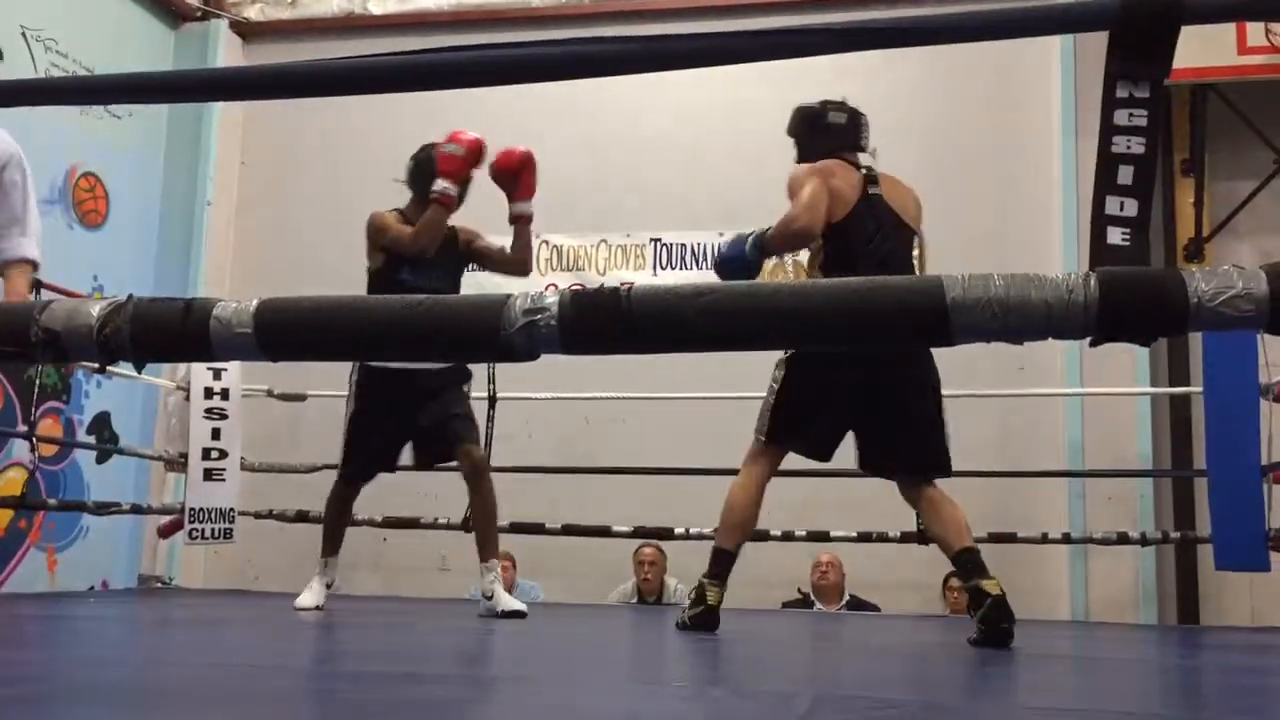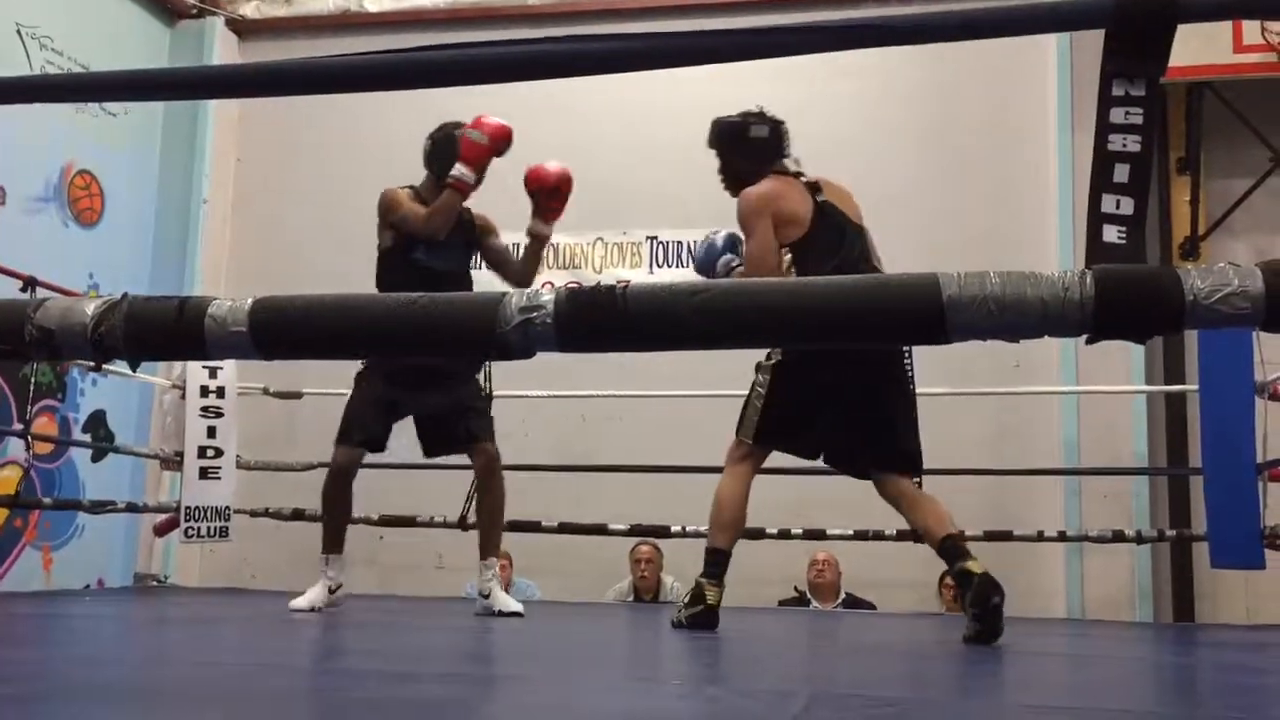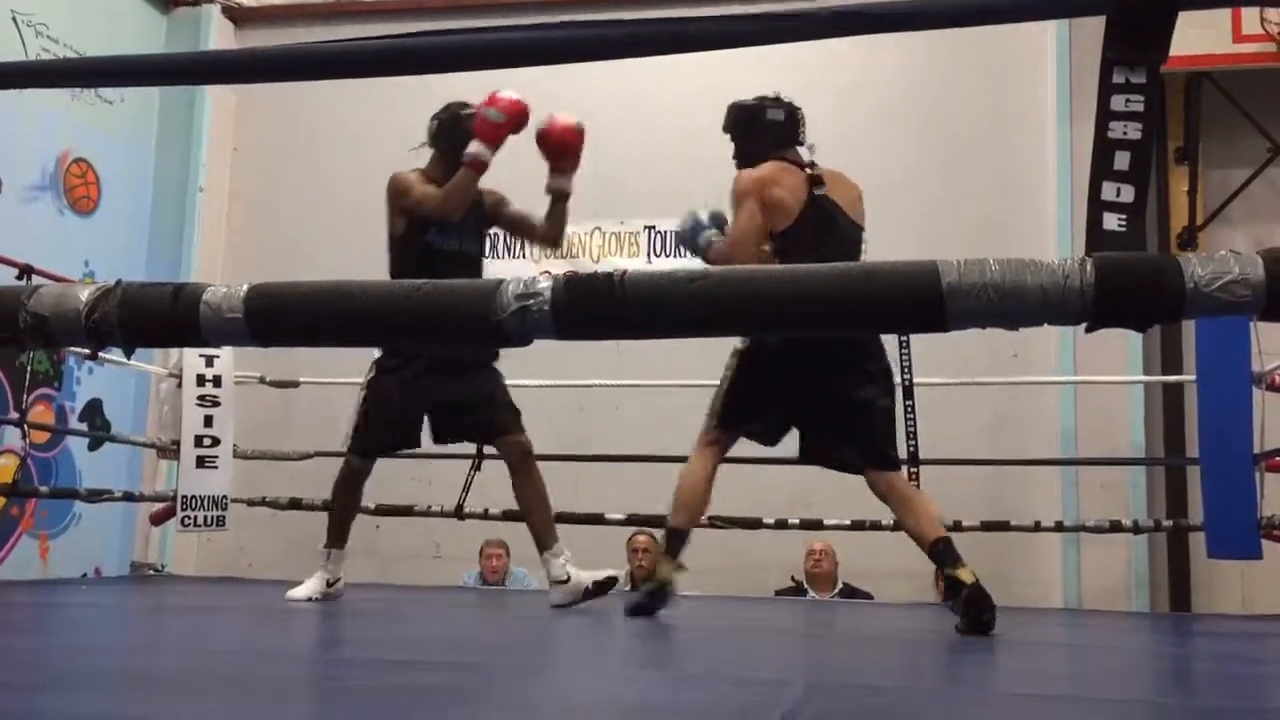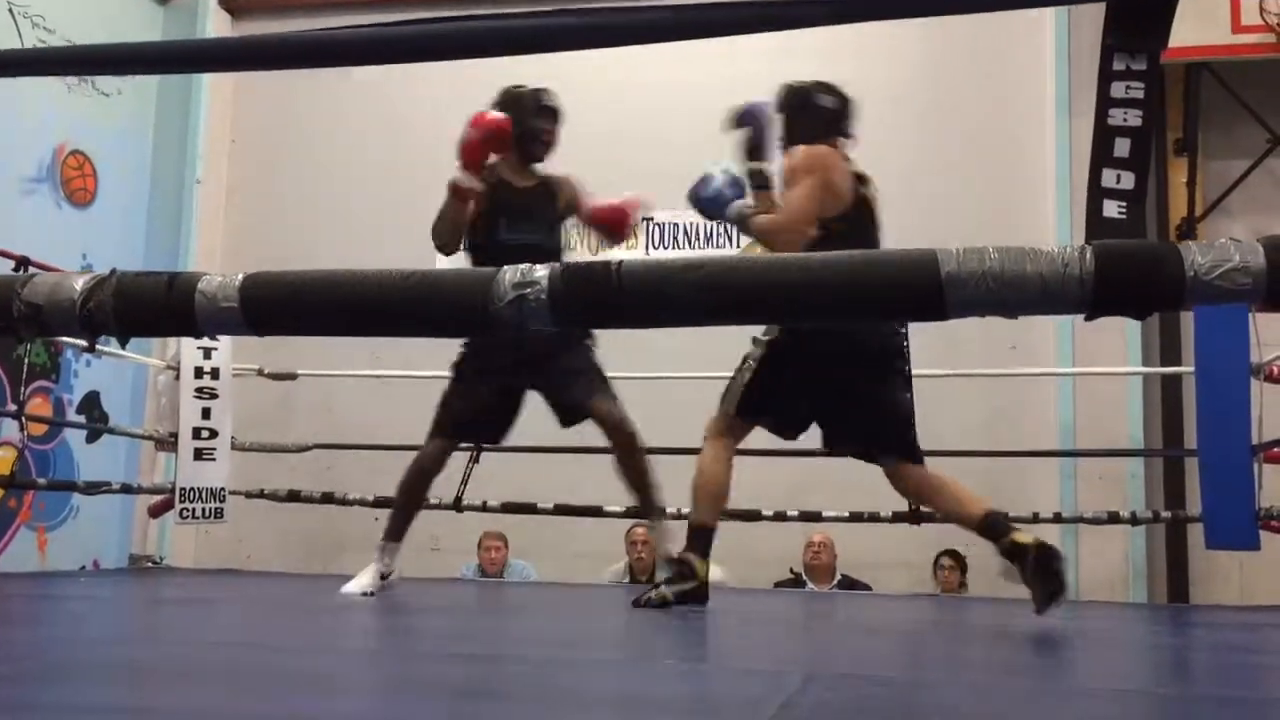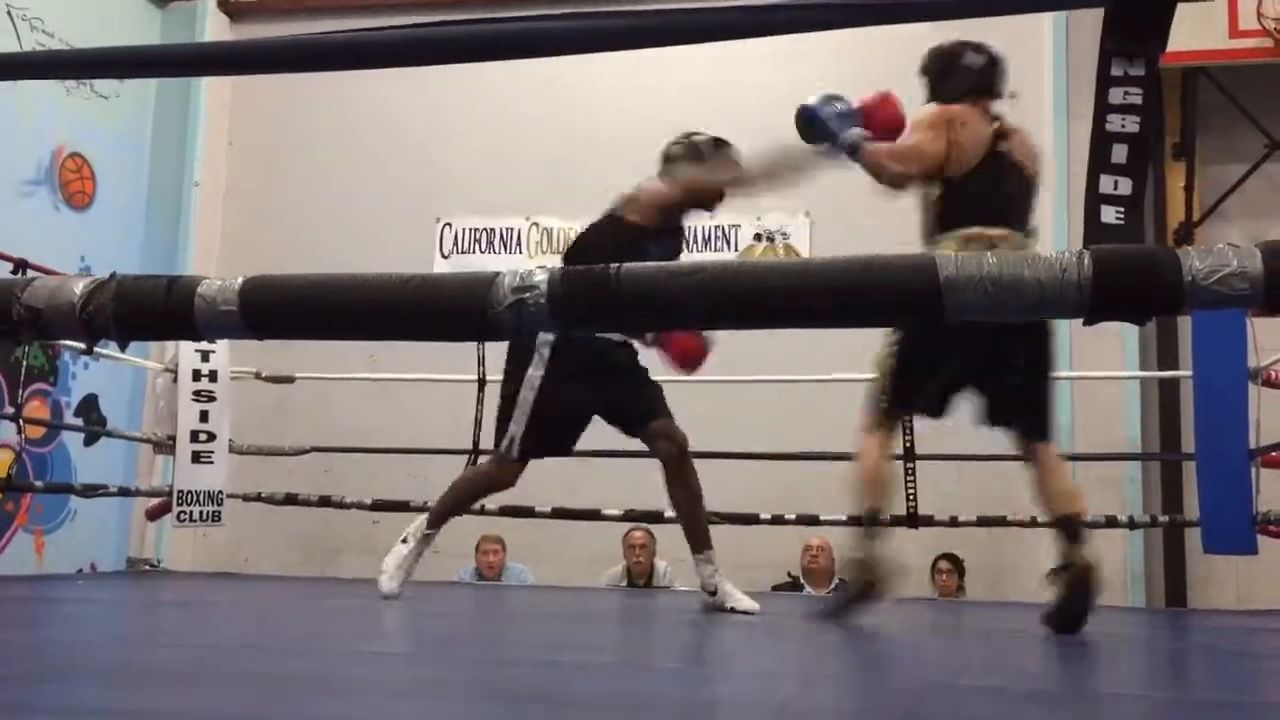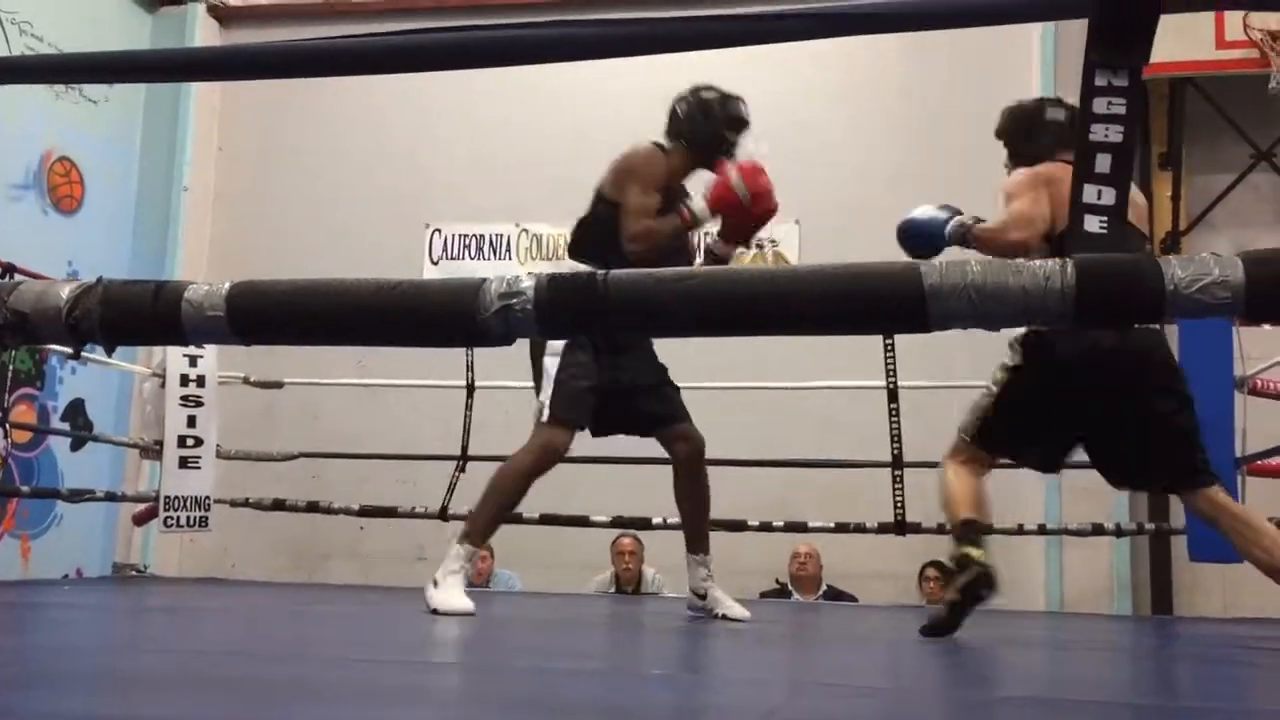
dt=0.3s
person 1, frame 1
left shoulder: (814, 175)
right shoulder: (904, 195)
left elbow: (802, 226)
left wrist: (760, 245)
right hip: (903, 340)
left knee: (760, 460)
right knee: (920, 483)
left ankle: (710, 593)
right ankle: (985, 592)
person 1, frame 2
left shoulder: (758, 198)
right shoulder: (838, 193)
left elbow: (763, 280)
left wrist: (725, 265)
left hip: (815, 340)
right hip: (878, 338)
left knee: (742, 460)
right knee: (894, 480)
left ankle: (707, 593)
right ankle: (973, 579)
person 1, frame 3
left shoulder: (756, 180)
right shoulder: (847, 188)
left elbow: (739, 262)
left wrist: (702, 238)
left hip: (785, 334)
right hip: (852, 335)
left knee: (710, 448)
right knee: (885, 473)
left ankle: (663, 572)
right ankle: (962, 581)
person 1, frame 4
left shoulder: (807, 159)
right shoulder: (858, 179)
left elbow: (785, 238)
left wrist: (736, 209)
right wrist: (755, 166)
left hip: (813, 325)
right hip: (874, 329)
left knee: (721, 435)
right knee: (908, 471)
left ankle: (691, 569)
right ankle: (1023, 548)
person 1, frame 5
left shoulder: (944, 119)
right shoulder: (1023, 144)
left elbow: (894, 168)
left wrist: (852, 134)
left knee: (878, 424)
right knee: (1035, 442)
left ankle: (866, 561)
right ankle: (1077, 563)
person 1, frame 6
left shoulder: (1033, 179)
right shoulder: (1131, 194)
left elbow: (1017, 237)
left wrist: (954, 228)
left hip: (1067, 345)
right hip: (1142, 350)
left knee: (962, 461)
right knee: (1205, 495)
left ankle: (971, 565)
person 2, frame 1
left shoulder: (462, 238)
right shoulder: (383, 224)
left elbow: (519, 266)
right elbow: (421, 244)
left wrist: (521, 206)
right wrist: (448, 186)
left hip: (439, 376)
right hip: (383, 376)
left knee: (475, 462)
right knee: (349, 483)
left ankle: (492, 585)
right ankle: (325, 576)
person 2, frame 2
left shoulder: (475, 223)
right shoulder: (395, 201)
left elbow: (520, 276)
right elbow: (430, 227)
left wrist: (543, 222)
right wrist: (465, 168)
left hip: (451, 361)
right hip: (392, 359)
left knee: (487, 458)
right knee: (343, 461)
left ankle: (489, 583)
right ankle: (330, 579)
person 2, frame 3
left shoulder: (485, 199)
right shoulder: (405, 186)
left elbow: (549, 237)
right elbow: (450, 210)
left wrist: (562, 178)
right wrist: (482, 150)
left hip: (469, 352)
right hip: (409, 351)
left knee: (518, 450)
right knee: (356, 464)
left ankle: (561, 573)
right ankle: (330, 571)
person 2, frame 4
left shoulder: (561, 190)
right shoulder: (479, 179)
left elbow: (609, 230)
right elbow: (445, 243)
left wrist: (617, 219)
right wrist: (466, 178)
left hip: (557, 334)
right hip: (495, 338)
left knee: (616, 424)
right knee: (434, 453)
right ankle: (384, 563)
person 2, frame 5
left shoulder: (667, 227)
right shoulder: (658, 196)
right elbow: (736, 173)
left wrist: (667, 333)
right wrist: (804, 156)
left hip: (608, 346)
right hip: (562, 338)
left knee: (672, 444)
right knee: (510, 464)
left ankle: (711, 579)
right ankle: (418, 537)
person 2, frame 6
left shoulder: (680, 197)
right shoulder: (643, 162)
right elbow: (635, 244)
left wrist: (724, 246)
right wrist: (705, 209)
left hip: (625, 330)
left knee: (689, 445)
right knee: (551, 442)
left ankle: (702, 584)
right ankle: (451, 567)
